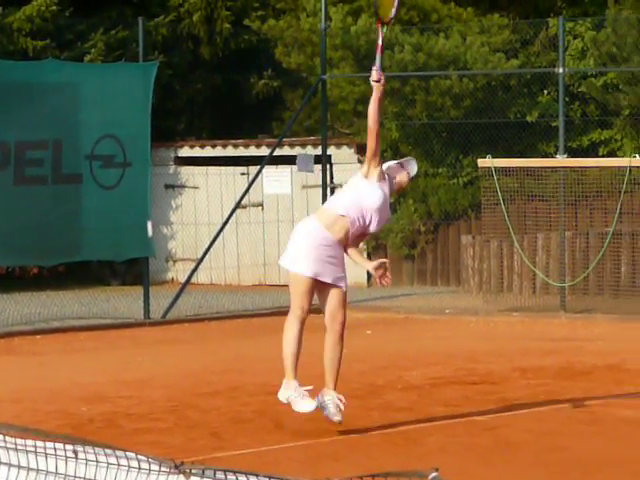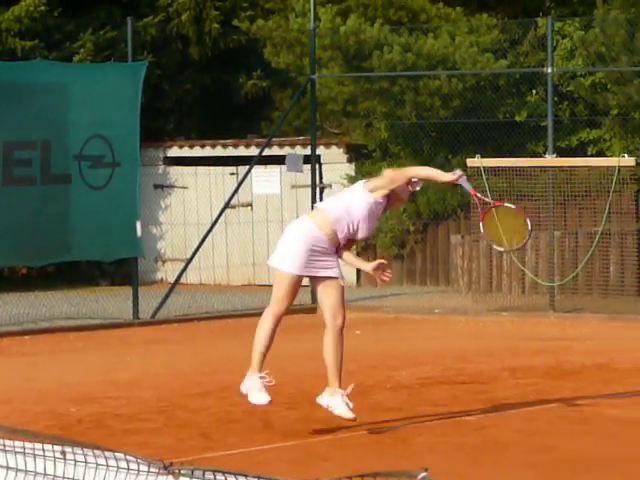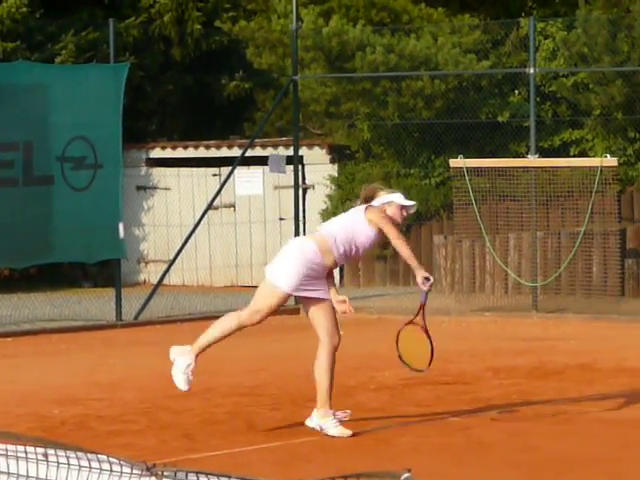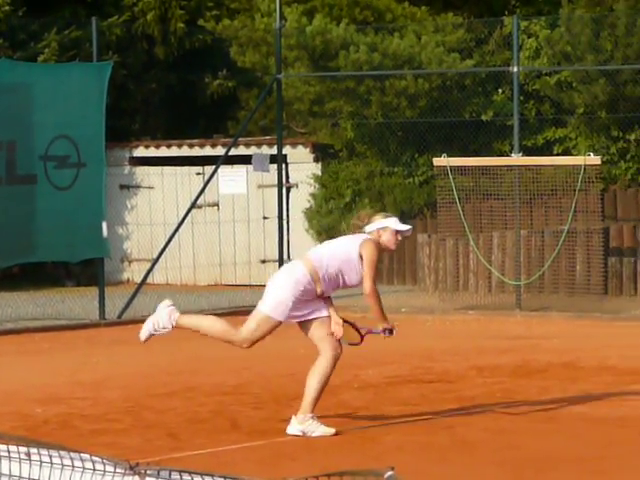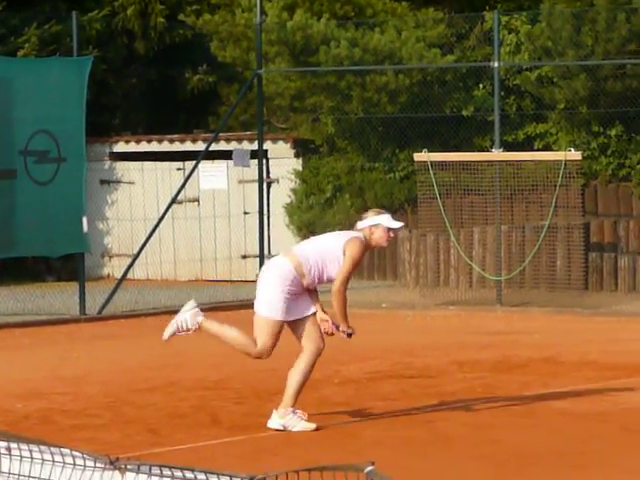
dt=0.1s
person 1, frame 1
left shoulder: (384, 213)
right shoulder: (372, 177)
right elbow: (373, 128)
left wrist: (369, 266)
right wrist: (377, 93)
left hip: (333, 254)
right hip: (311, 240)
left knee: (337, 326)
right knee: (299, 312)
left ankle: (329, 392)
right ankle: (290, 384)
person 1, frame 2
left shoulder: (377, 212)
right shoulder: (375, 187)
left elbow: (341, 250)
right elbow: (410, 171)
left wrist: (367, 265)
right wrist: (443, 176)
left hip: (326, 249)
right hip: (305, 237)
left knee: (336, 319)
right knee: (278, 308)
left ankle: (333, 392)
right ankle: (253, 376)
person 1, frame 3
left shoulder: (360, 232)
right shoulder: (375, 212)
right elbow: (398, 242)
left wrist: (334, 294)
right wrist: (419, 270)
left hip: (316, 269)
right hip: (302, 258)
left knee: (330, 340)
right knee: (251, 316)
left ankle: (322, 412)
right ankle: (190, 354)
person 1, frame 4
left shoulder: (354, 250)
right shoulder: (370, 243)
right elbow: (369, 288)
left wrist: (334, 316)
right wrist: (382, 321)
left hip: (306, 294)
right hip: (293, 285)
left knee: (332, 351)
right knee: (241, 337)
left ankle: (303, 418)
right ankle: (172, 317)
person 1, frame 5
left shoulder: (347, 244)
right shoulder: (358, 243)
right elbow: (338, 288)
left wrist: (320, 313)
right wrist: (343, 322)
left hip: (295, 286)
right hip: (278, 279)
left knee: (315, 347)
right knee: (256, 350)
left ankle: (284, 412)
right ankle: (196, 319)
